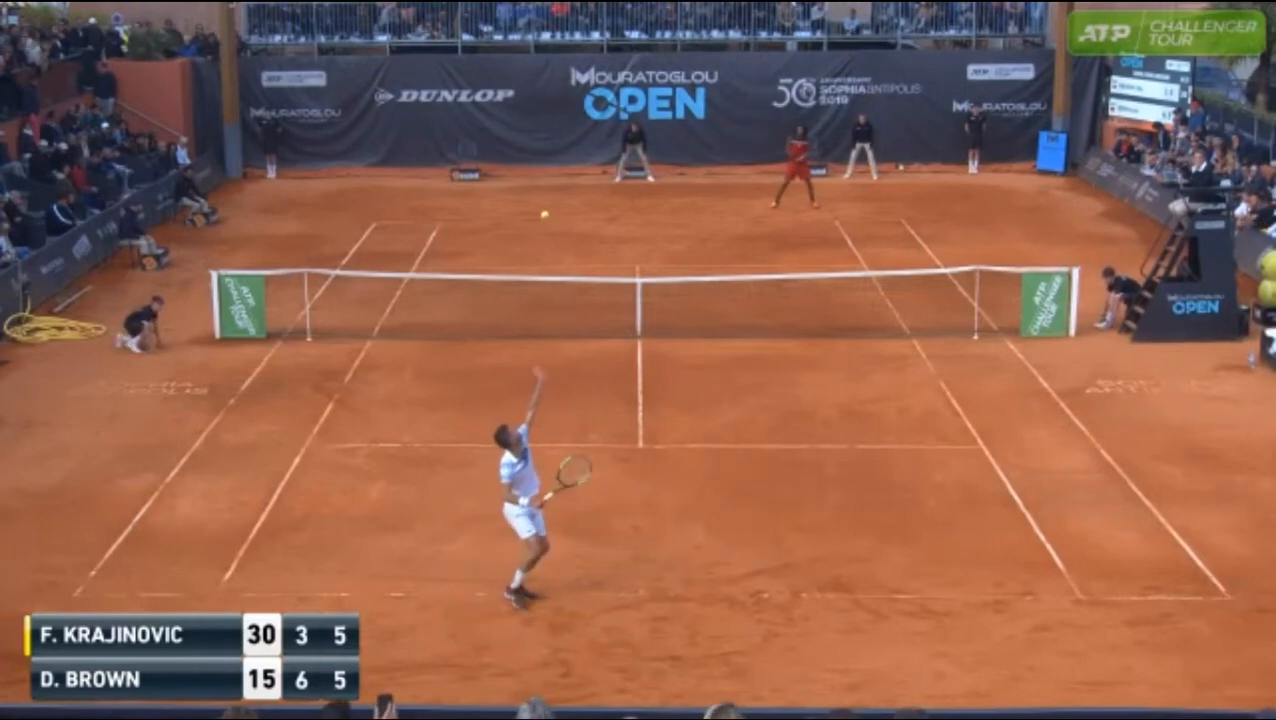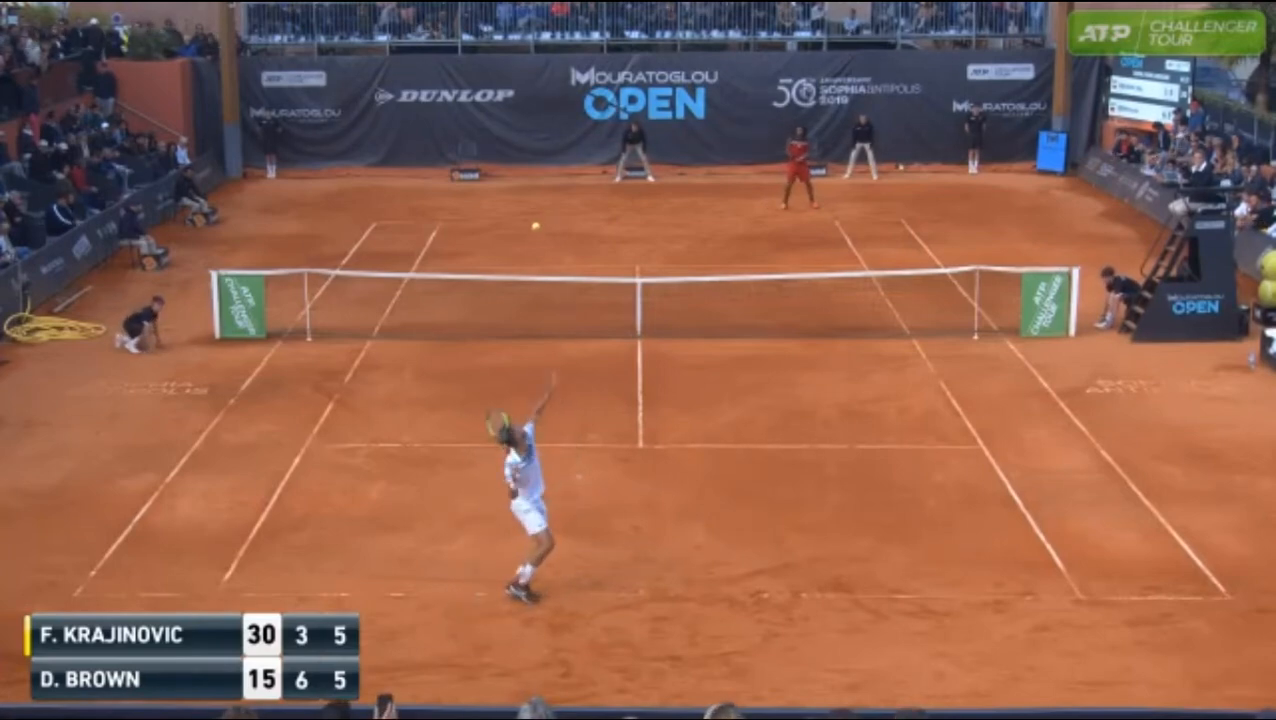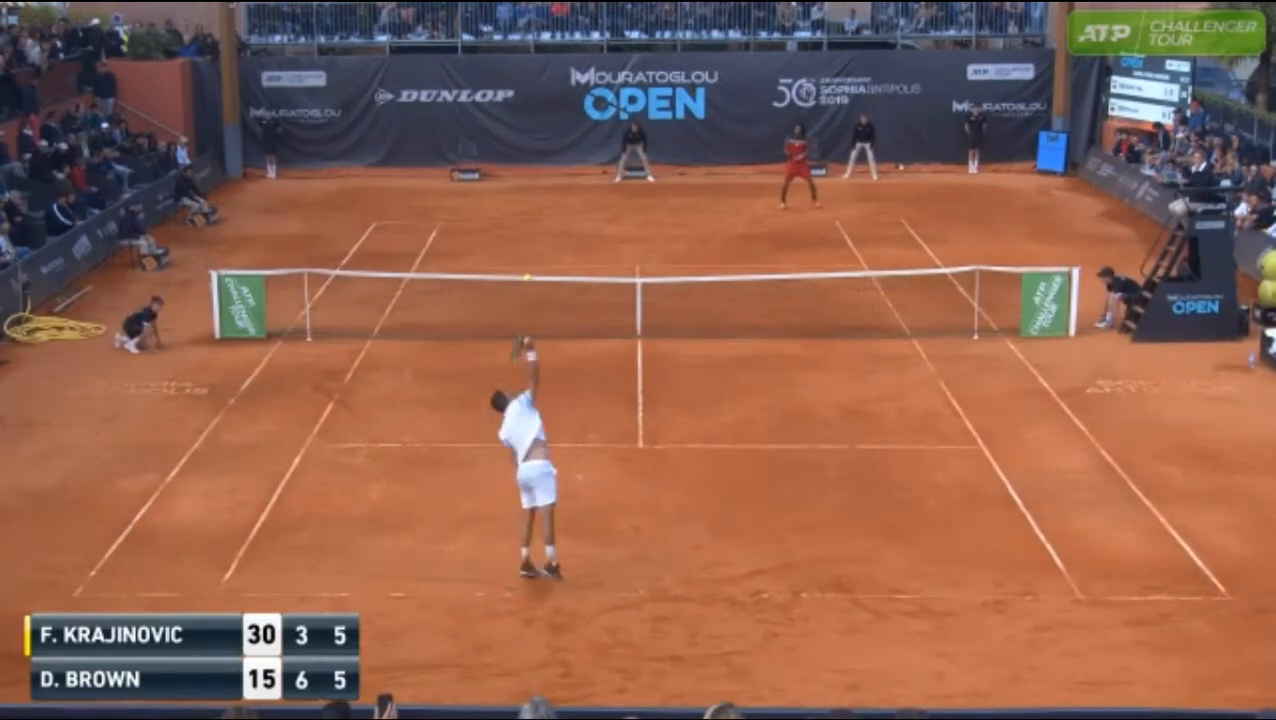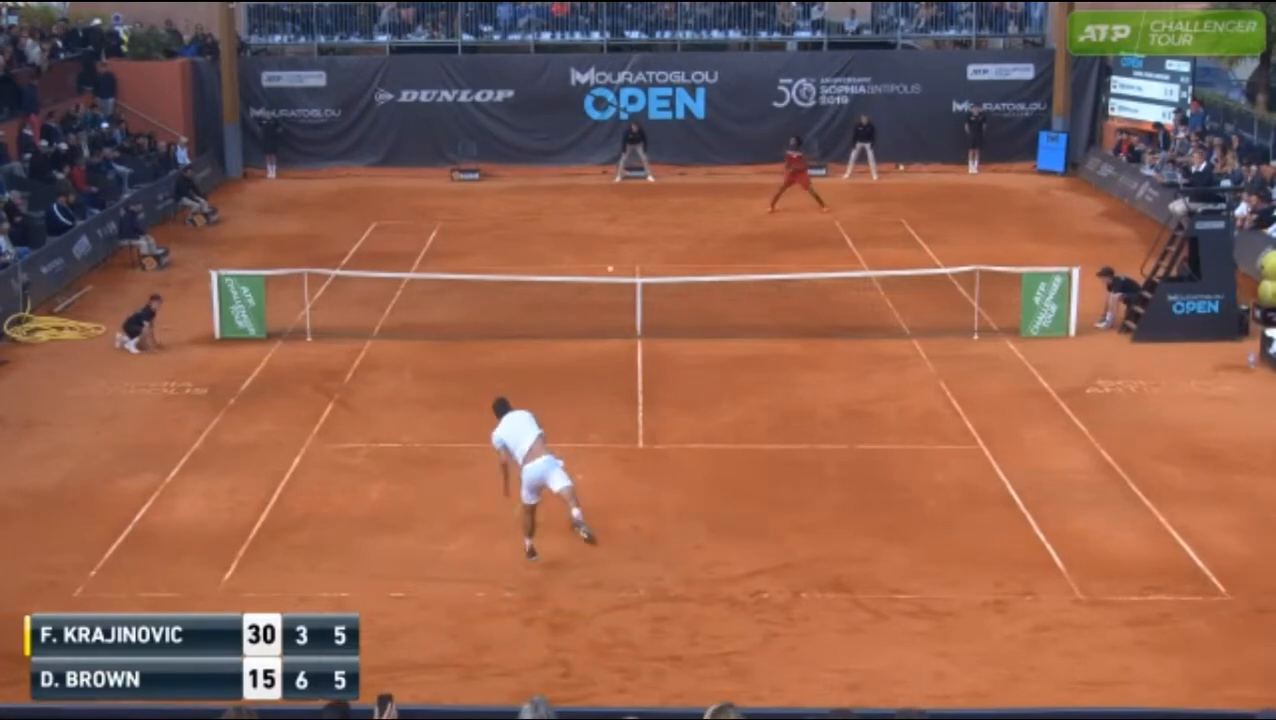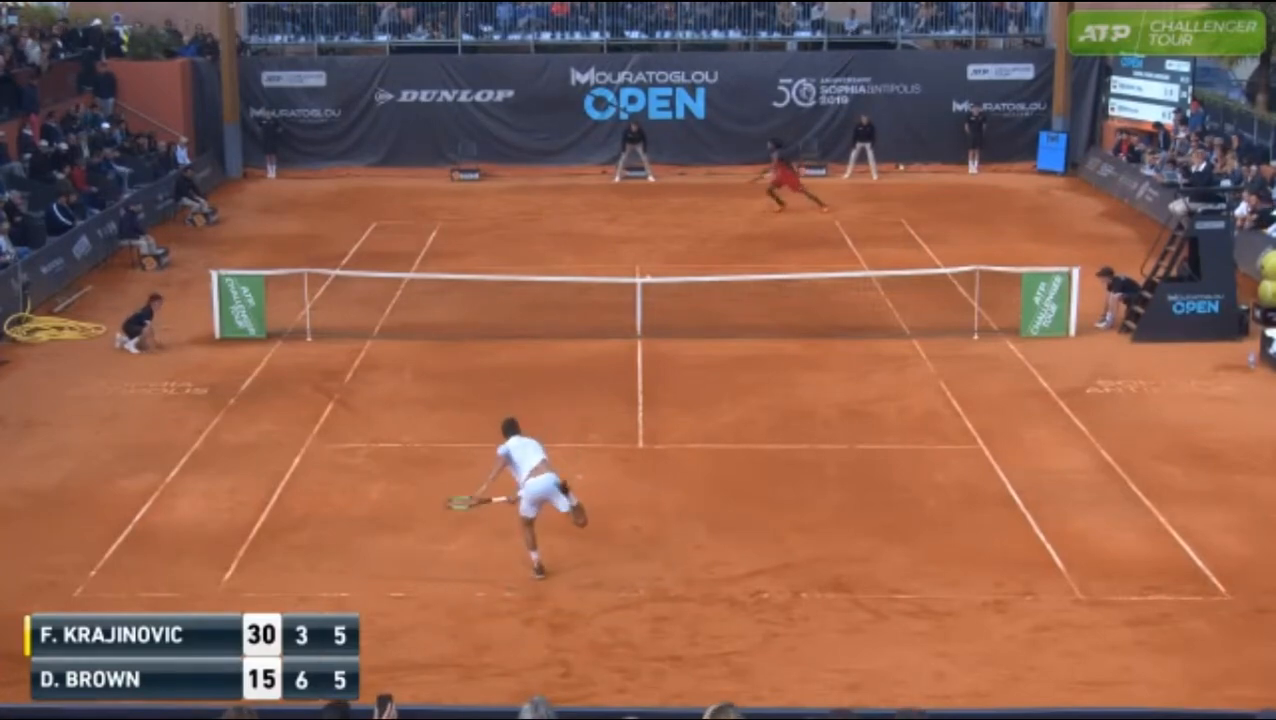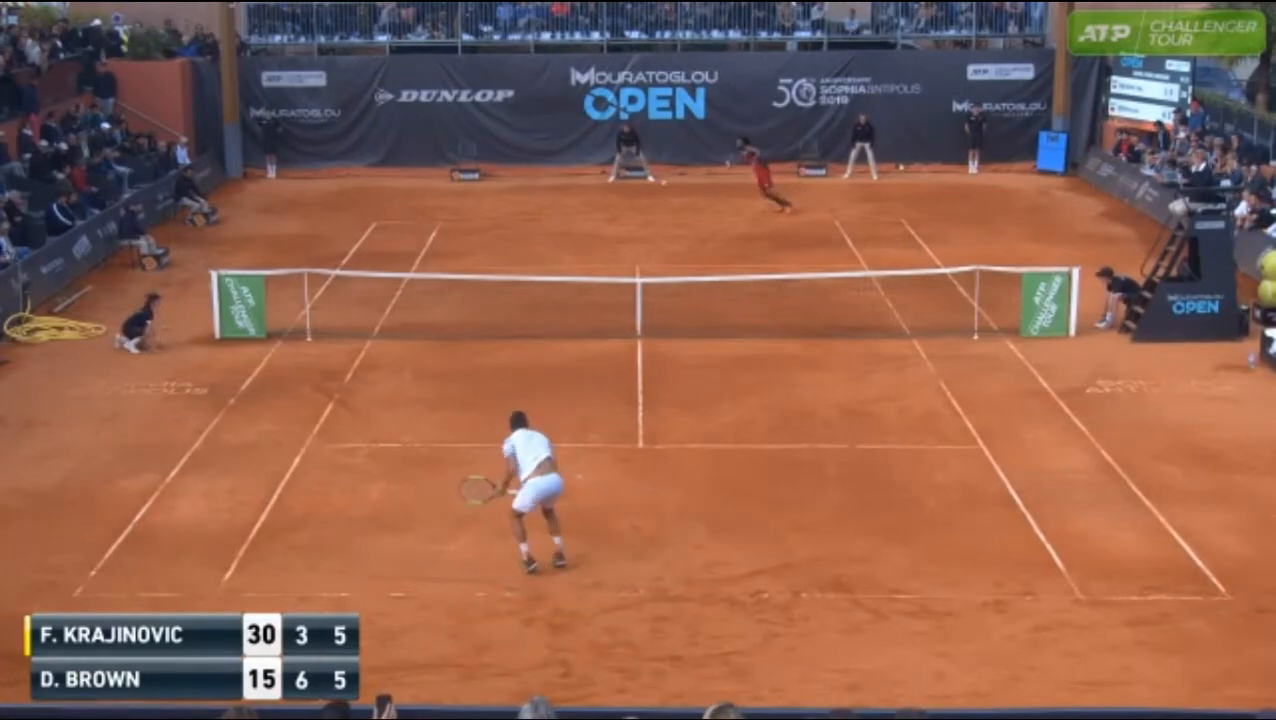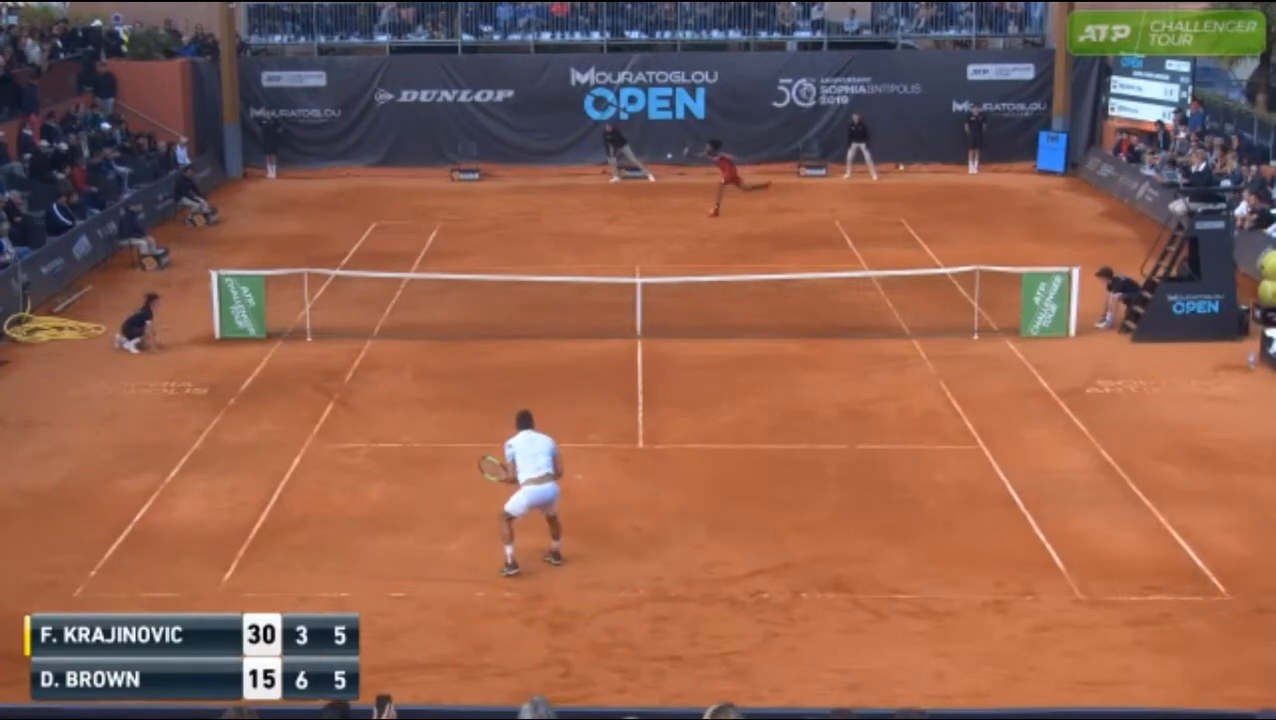
dt=0.2s
person 1, frame 1
left shoulder: (523, 440)
right shoulder: (507, 464)
left elbow: (531, 409)
right elbow: (507, 496)
left wrist: (540, 383)
right wrist: (528, 501)
left hip: (530, 507)
right hip: (517, 510)
left knee: (543, 547)
right knee: (535, 549)
left ankle: (516, 586)
right ankle: (513, 589)
person 1, frame 2
left shoulder: (528, 437)
right shoulder: (512, 463)
left elbow: (536, 413)
right elbow: (512, 496)
left wrist: (550, 392)
right wrist: (513, 482)
left hip: (536, 503)
right hip: (526, 506)
left knee: (543, 545)
right knee: (547, 543)
left ankle: (517, 581)
right ankle: (520, 584)
person 1, frame 3
left shoulder: (504, 432)
right shoulder: (520, 405)
right elbow: (533, 377)
right wrist: (530, 352)
left hip: (523, 473)
right hip: (540, 468)
left knee: (529, 518)
right knee: (548, 516)
left ankle: (526, 562)
right ankle: (551, 563)
person 1, frame 4
left shoulder: (497, 433)
right shoulder: (523, 415)
left elbow: (504, 461)
left wrist: (505, 483)
left hip: (529, 471)
right hip: (546, 463)
left knee: (528, 510)
right knee: (569, 494)
left ankle: (529, 548)
right ankle: (578, 522)
person 1, frame 5
left shoulder: (506, 447)
right shoulder: (534, 443)
left elbow: (501, 463)
left wrist: (484, 486)
right wrist: (520, 494)
left hip: (532, 487)
right hip: (550, 480)
left knee: (527, 524)
right knee: (580, 521)
left ankle: (537, 566)
right ankle: (565, 492)
person 1, frame 6
left shoulder: (510, 441)
right shoulder: (542, 437)
left elbow: (511, 468)
left wrist: (503, 486)
left hip: (535, 485)
right hip: (554, 480)
left knee: (515, 516)
right knee: (548, 513)
left ankle: (528, 559)
right ankle: (559, 555)
person 1, frame 7
left shoulder: (511, 444)
right shoulder: (548, 440)
left elbow: (511, 476)
right elbow: (560, 471)
left wrist: (514, 480)
left hip: (529, 491)
right hip: (551, 489)
left knee: (505, 519)
right knee: (552, 517)
left ankle: (511, 563)
right ankle: (556, 554)
